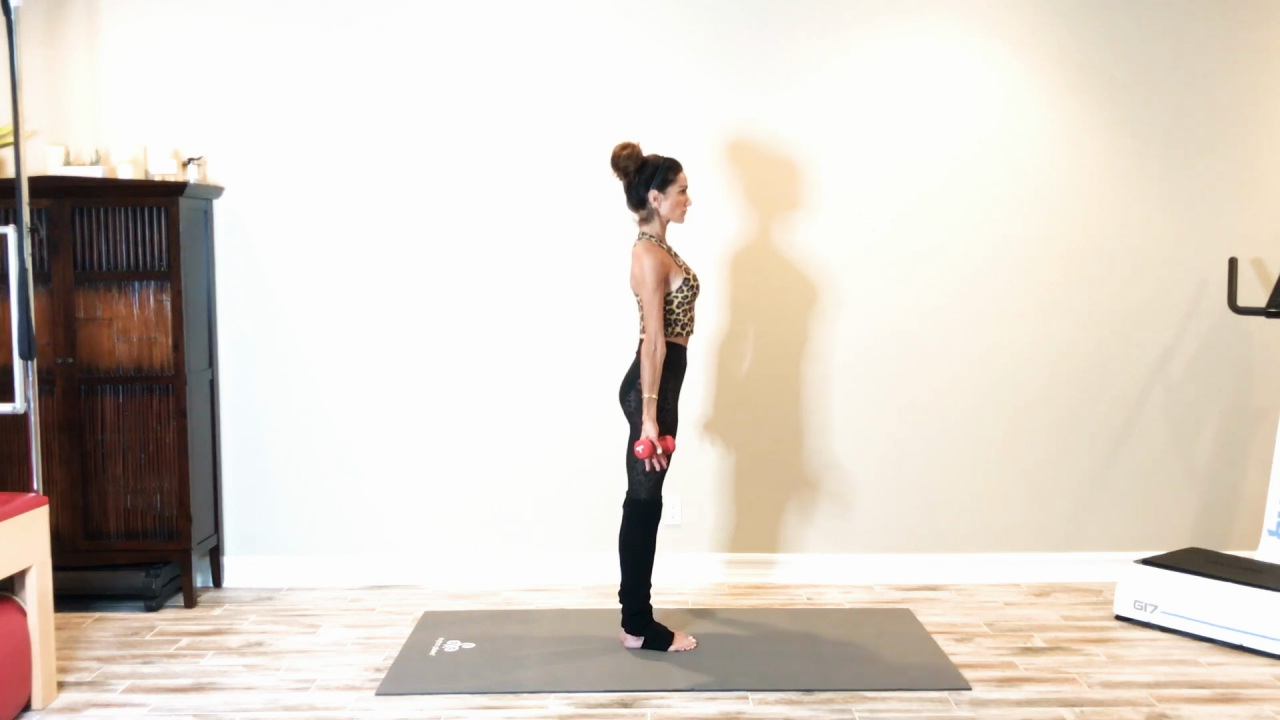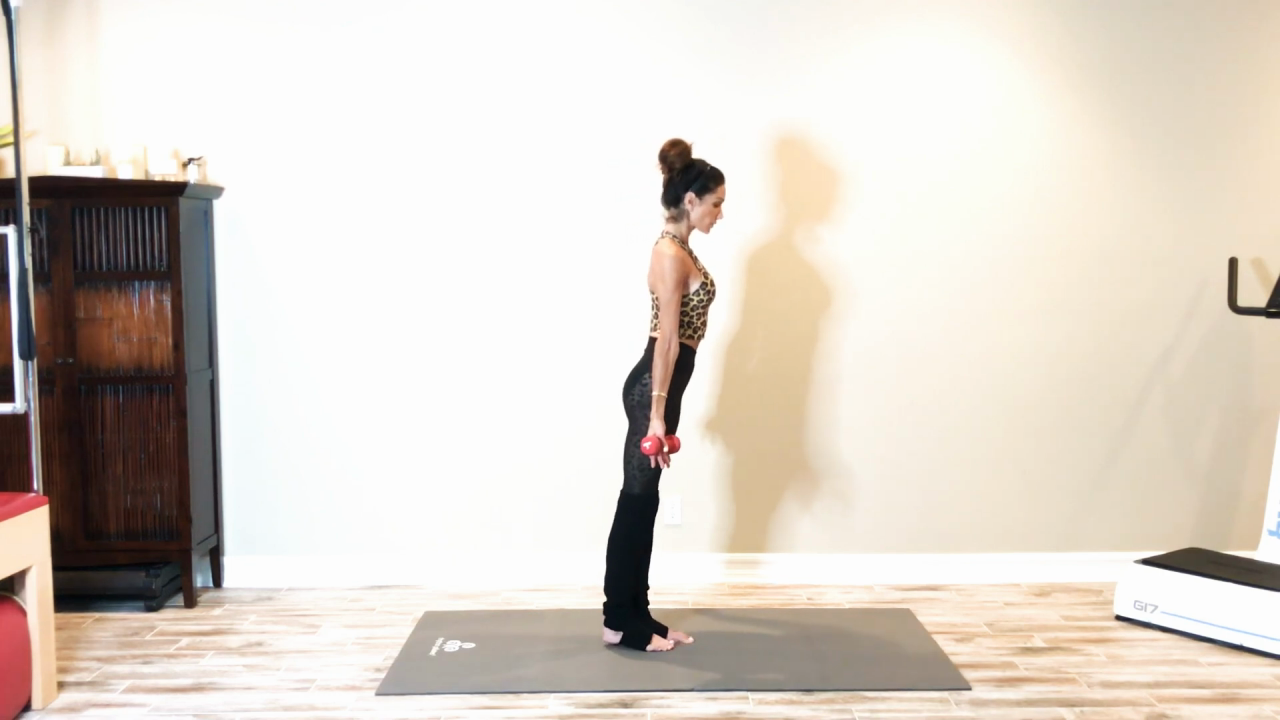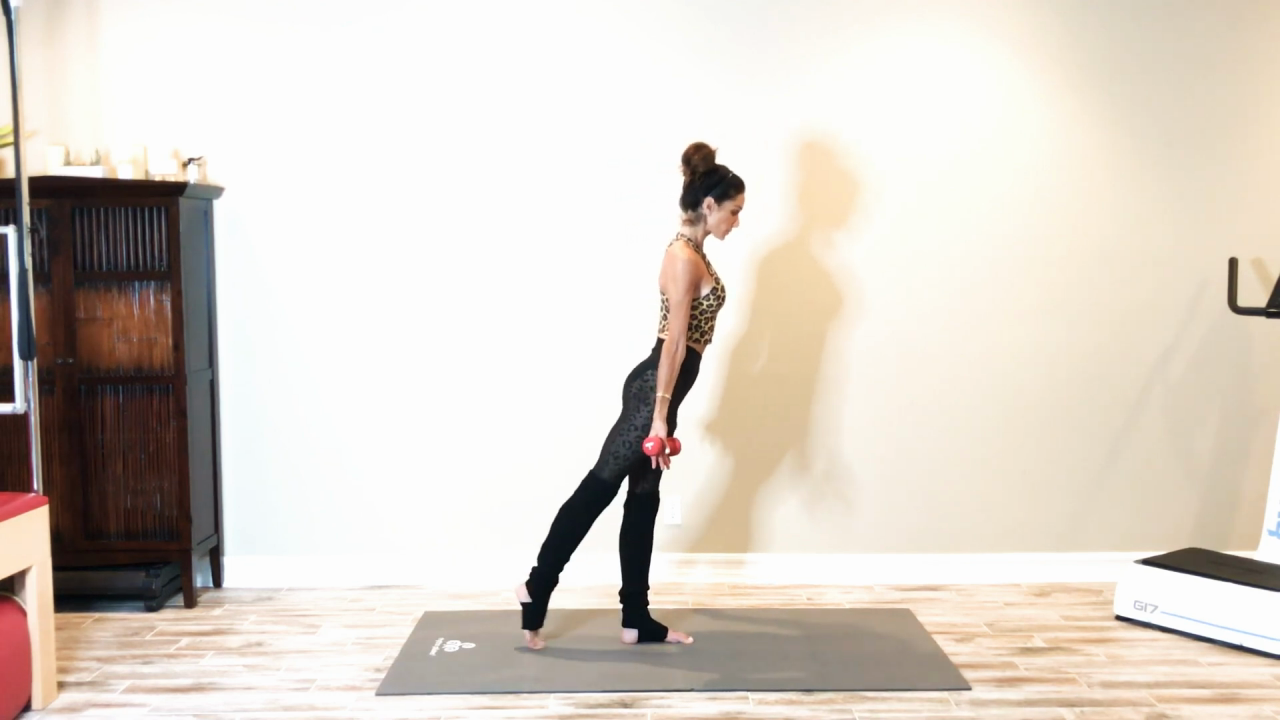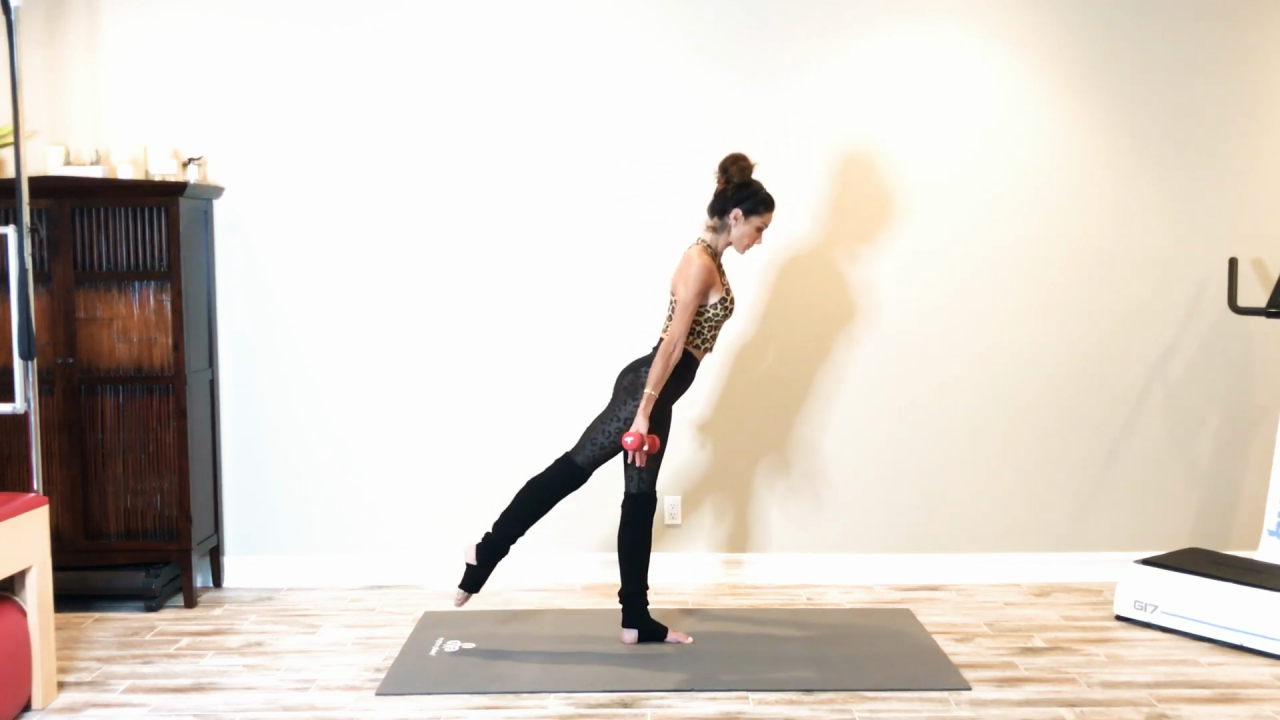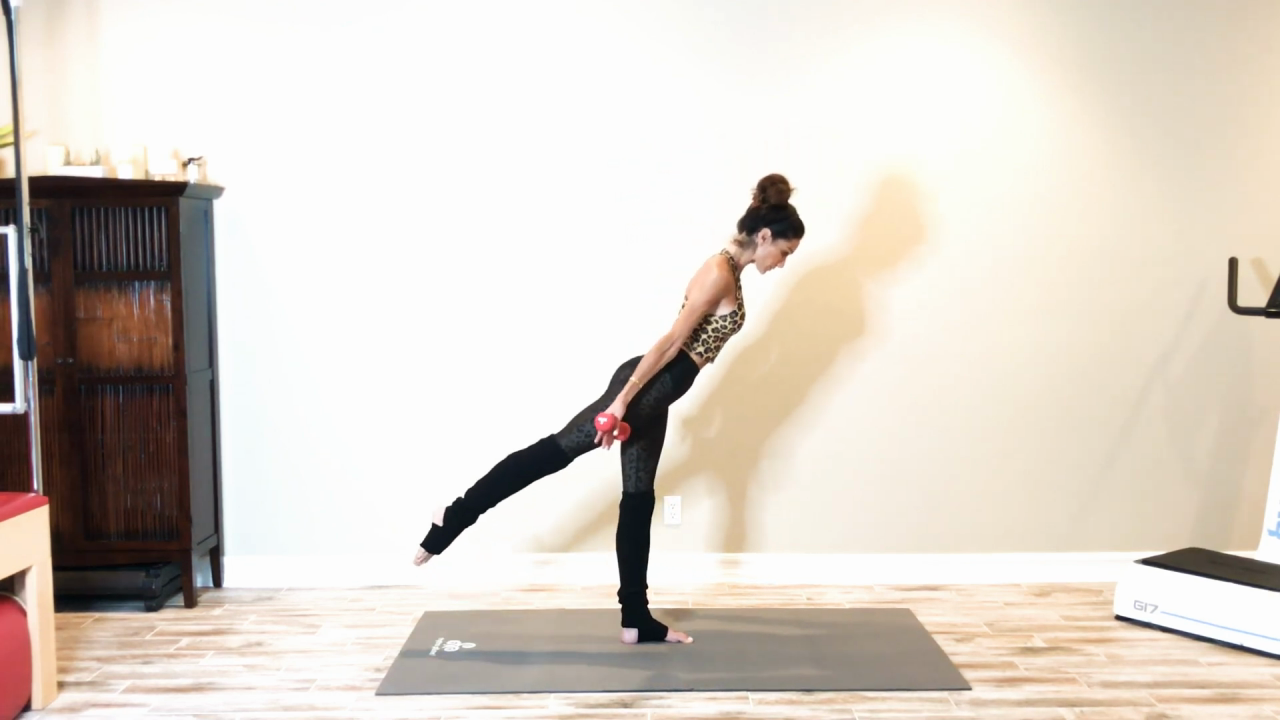
dt=1s
person 1, frame 1
left shoulder: (657, 247)
right shoulder: (649, 254)
right elbow: (653, 340)
right wrist: (649, 416)
left hip: (660, 383)
right hip: (652, 386)
left knee: (644, 504)
right knee: (643, 504)
left ankle: (637, 618)
right ankle: (638, 628)
person 1, frame 2
left shoulder: (678, 249)
right shoulder: (670, 254)
right elbow: (665, 339)
right wrist: (657, 414)
left hip: (661, 385)
right hip: (652, 388)
left knee: (644, 502)
right knee: (636, 502)
left ankle: (637, 616)
right ankle: (618, 621)
person 1, frame 3
left shoulder: (692, 252)
right shoulder: (684, 258)
right elbow: (673, 341)
right wrist: (660, 416)
left hip: (660, 388)
right hip: (653, 389)
left knee: (643, 500)
right knee: (600, 486)
left ankle: (636, 620)
right ankle: (537, 587)
person 1, frame 4
left shoulder: (709, 260)
right shoulder: (700, 263)
right elbow: (672, 343)
right wrist: (644, 411)
left hip: (657, 388)
right hip: (647, 386)
left knee: (640, 500)
right knee: (573, 468)
left ankle: (636, 620)
right ankle: (486, 553)
person 1, frame 5
left shoulder: (730, 274)
right shoulder: (719, 273)
right elbow: (672, 340)
right wrist: (623, 399)
left hip: (655, 393)
right hip: (647, 387)
left knee: (639, 499)
right knee: (556, 451)
left ankle: (635, 619)
right ankle: (453, 518)
